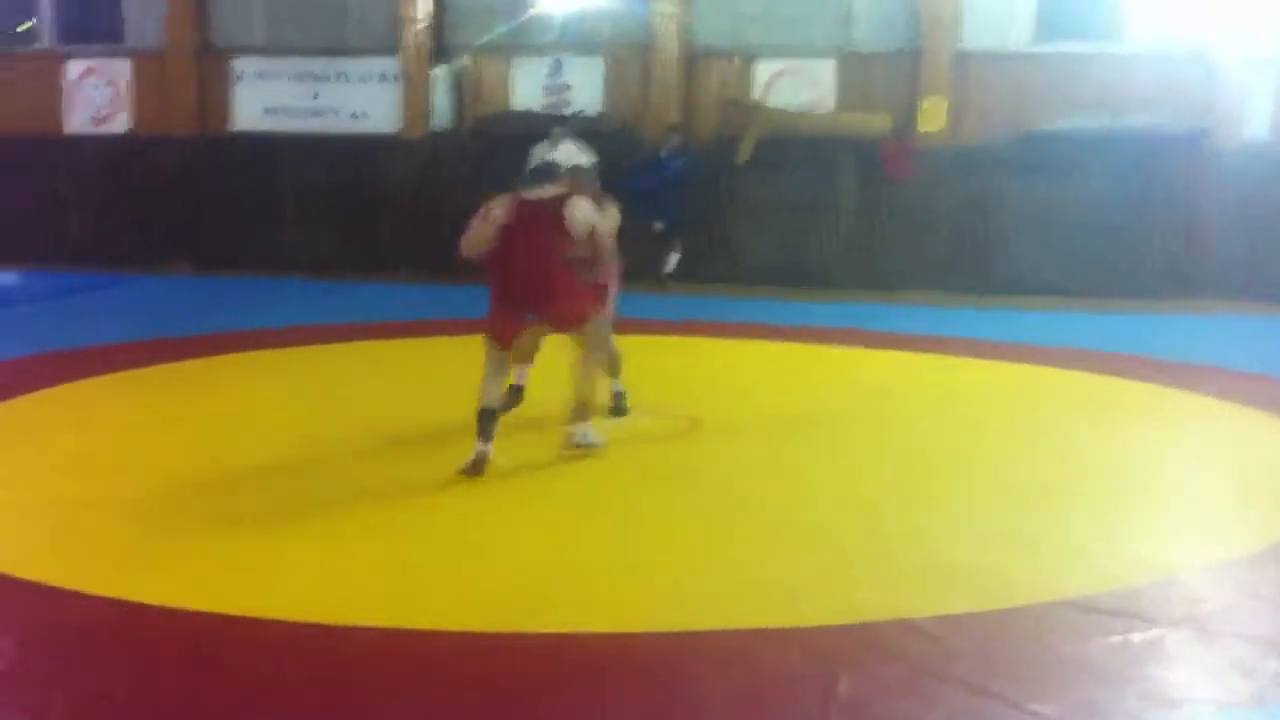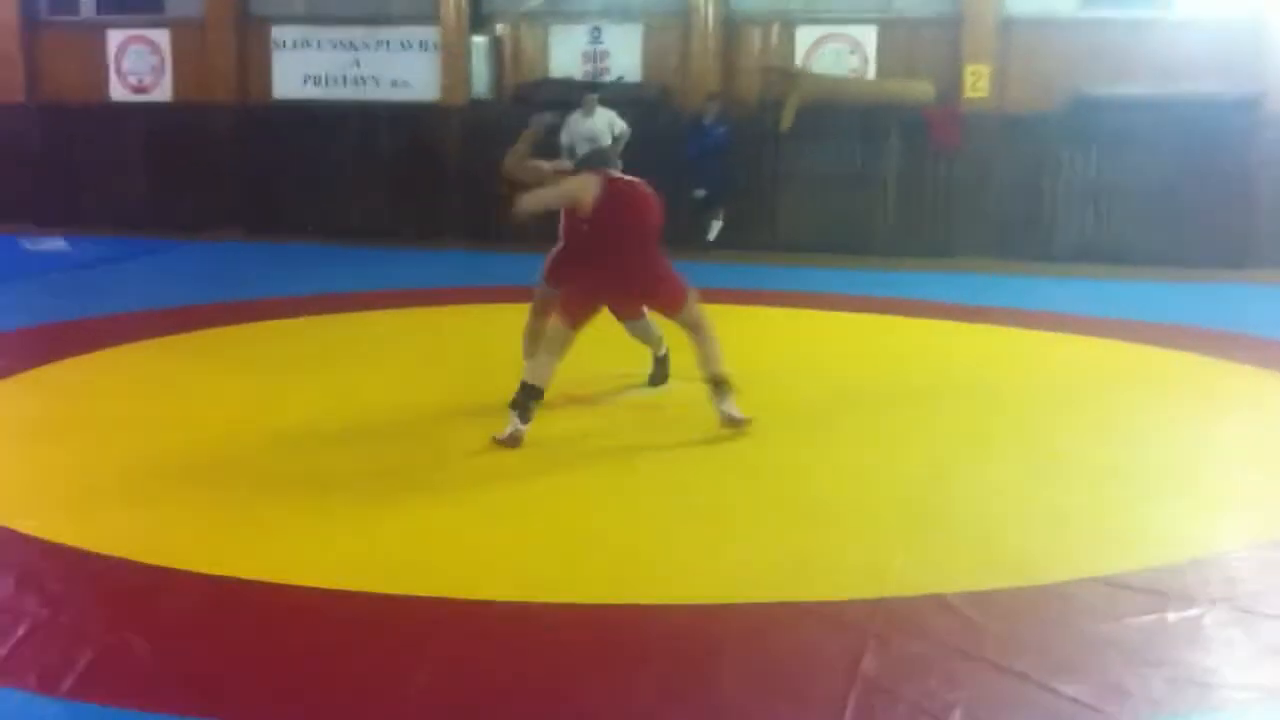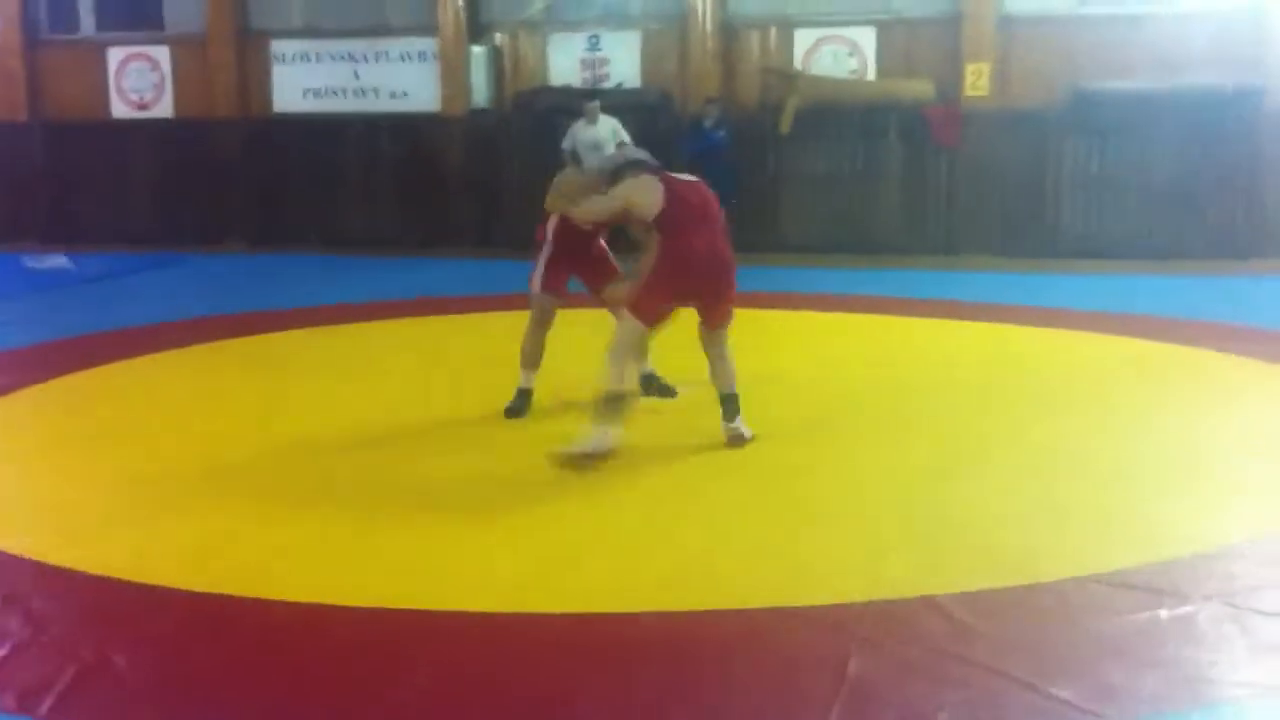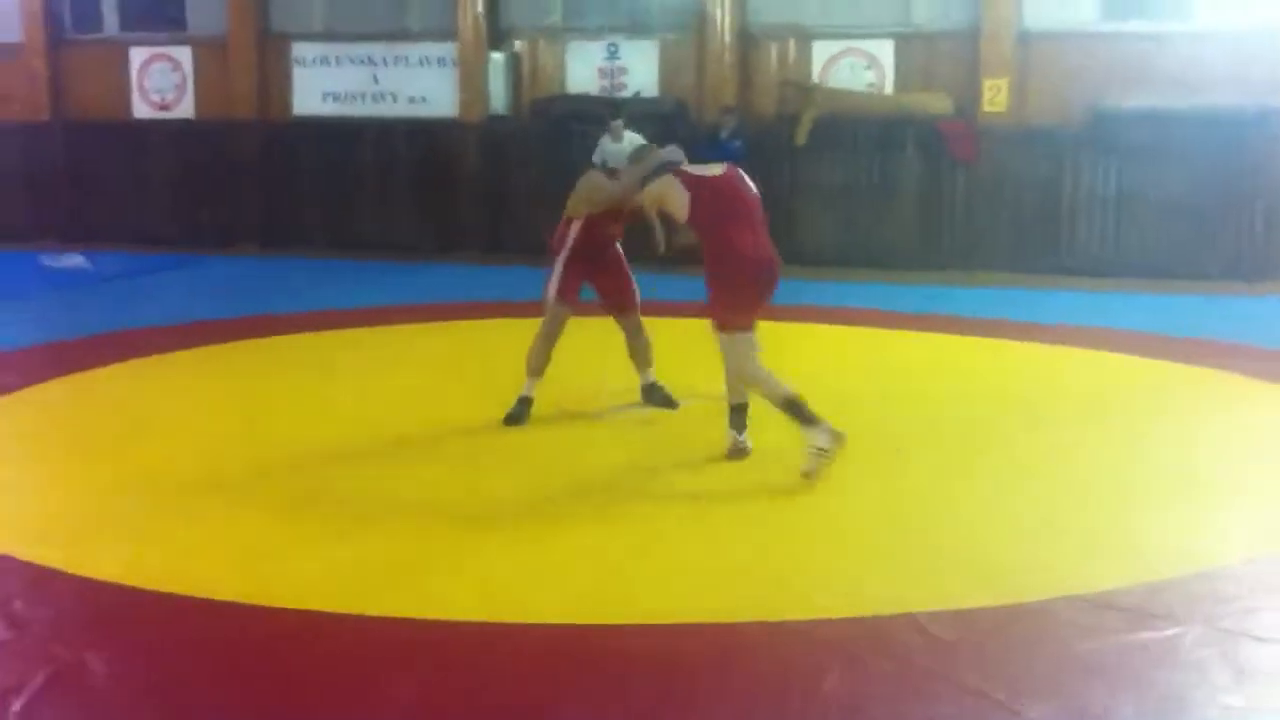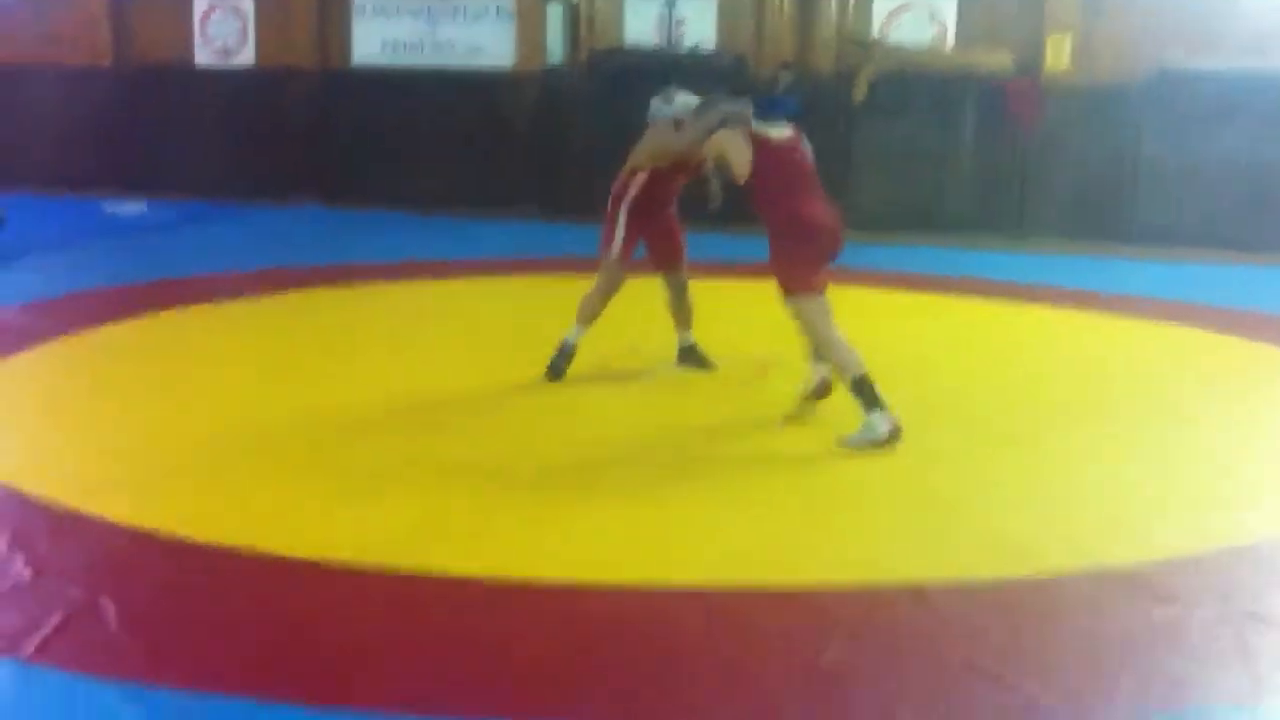
dt=0.2s
person 1, frame 1
left shoulder: (506, 203)
right shoulder: (581, 206)
left elbow: (469, 249)
right elbow: (605, 254)
left hip: (509, 285)
right hip: (555, 284)
left knee: (496, 365)
right knee: (597, 336)
left ankle: (483, 447)
right ankle: (580, 424)
person 1, frame 2
left shoulder: (584, 183)
right shoulder: (646, 193)
left elbow: (525, 205)
left hip: (599, 270)
right hip: (648, 268)
left knee: (552, 344)
right knee: (700, 325)
left ankle: (518, 423)
right ankle: (726, 405)
person 1, frame 3
left shoulder: (636, 187)
right shoulder: (699, 188)
left elbow: (579, 214)
right wrist: (635, 285)
left hip: (677, 269)
right hip: (717, 269)
left knee: (620, 351)
right knee: (716, 344)
left ankle: (603, 434)
right ankle: (734, 423)
person 1, frame 4
left shoulder: (664, 185)
right shoulder: (734, 173)
left elbow: (641, 204)
left hip: (732, 271)
right hip: (762, 263)
left knee: (745, 369)
left ankle: (819, 433)
right ankle: (738, 436)
person 1, frame 5
left shoulder: (729, 138)
right shoulder: (793, 136)
left elbow: (698, 154)
left hip: (793, 233)
right hip: (824, 225)
left knee: (822, 332)
right knee: (801, 299)
left ankle: (879, 418)
right ankle: (820, 373)
person 2, frame 1
left shoulder: (607, 210)
left elbow: (603, 231)
left hip: (597, 271)
right knee: (533, 324)
left ankle: (617, 392)
right ankle: (517, 386)
person 2, frame 2
right shoulder: (562, 174)
right elbow: (513, 167)
right wrist: (533, 131)
right hip: (571, 249)
left knee: (633, 322)
right knee: (540, 307)
left ankle: (660, 353)
person 2, frame 3
right shoulder: (571, 179)
left hip: (591, 247)
right hip: (557, 248)
right knee: (540, 315)
left ankle: (647, 376)
right ankle: (525, 390)
person 2, frame 4
left shoulder: (631, 191)
right shoulder: (596, 183)
right elbow: (616, 193)
left hip: (606, 252)
right hip: (572, 253)
left knee: (633, 321)
right knee: (552, 324)
left ankle: (650, 387)
right ankle: (525, 398)
person 2, frame 5
left shoulder: (694, 145)
right shoulder: (663, 135)
right elbow: (681, 148)
left hip: (661, 208)
right hip: (629, 206)
left knee: (679, 280)
right knee: (611, 280)
left ankle: (686, 346)
right ankle: (568, 346)
